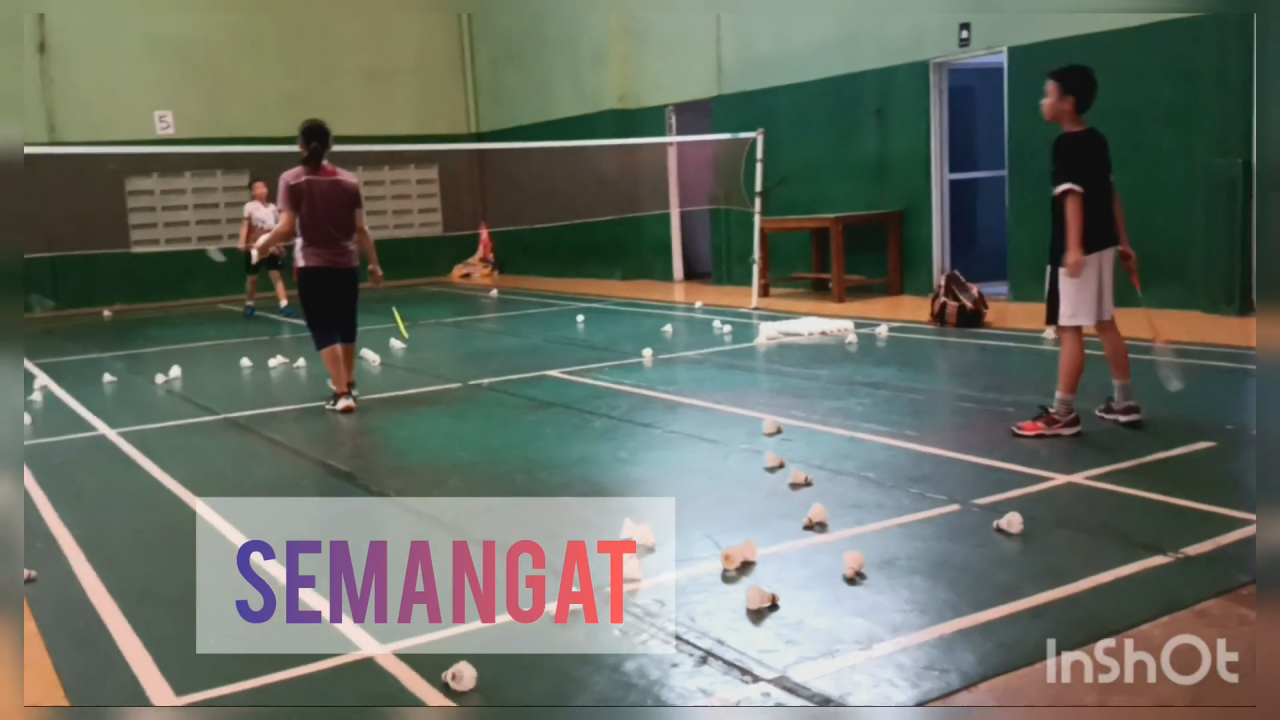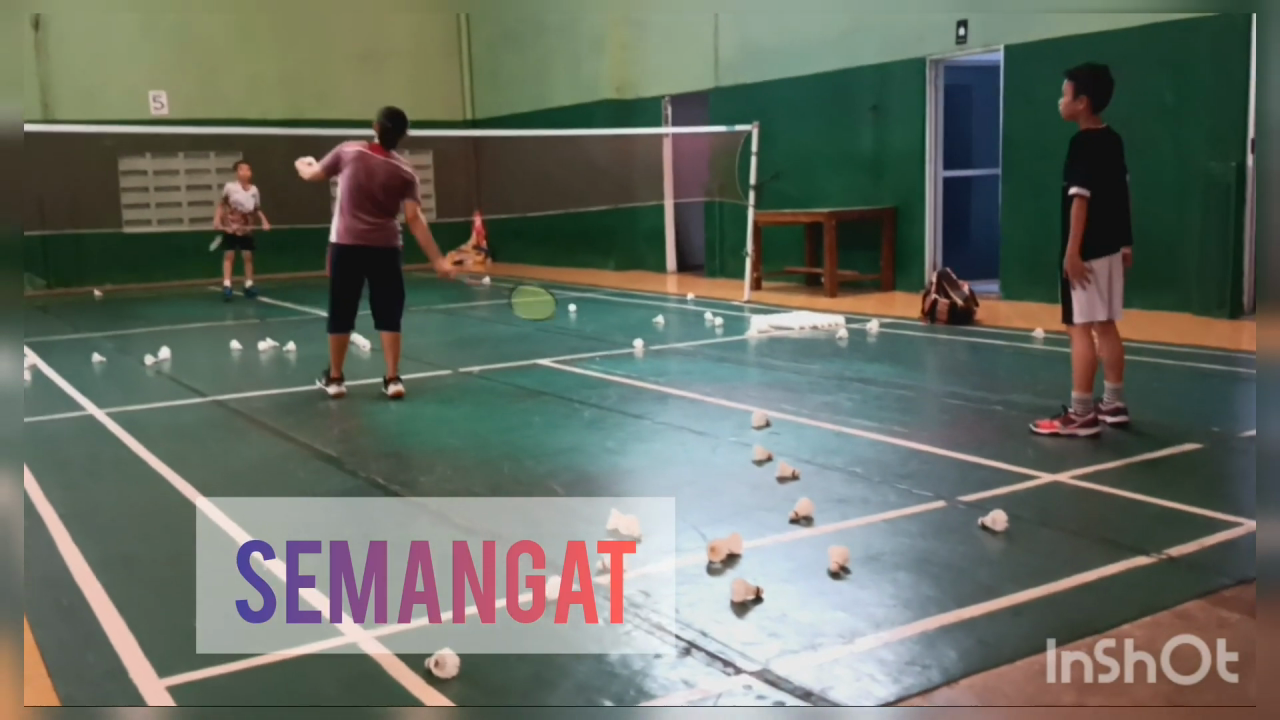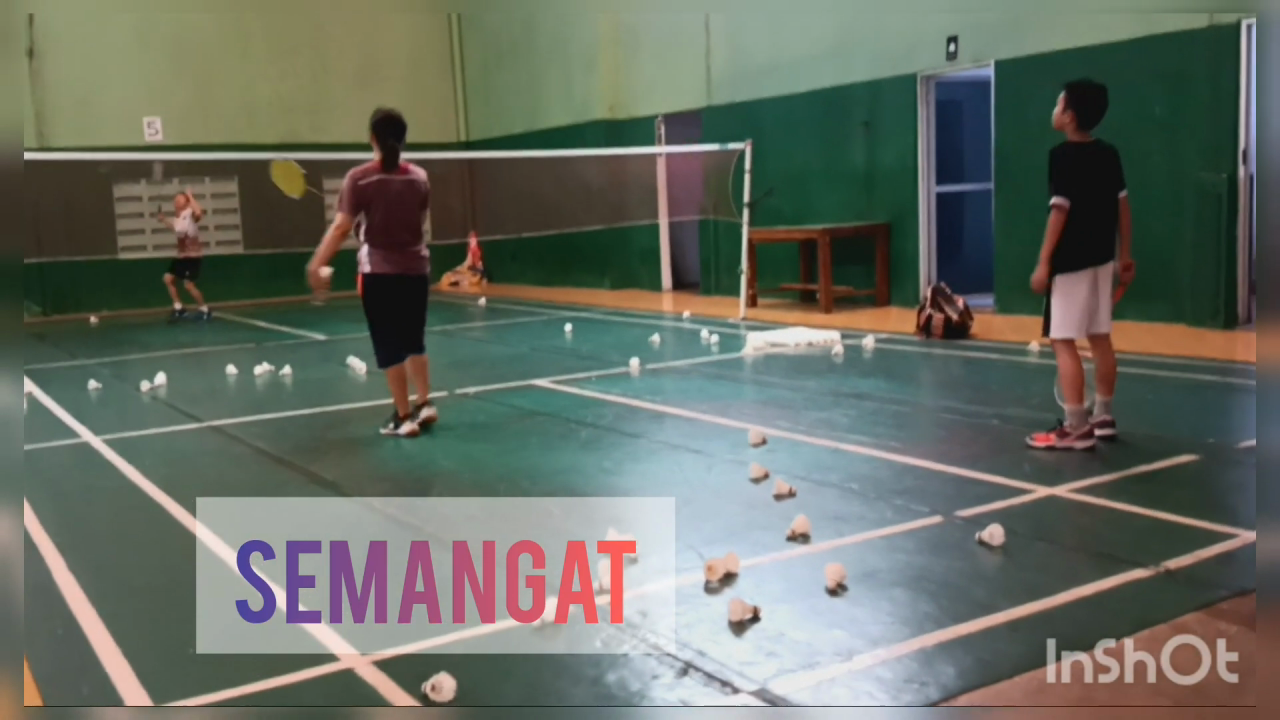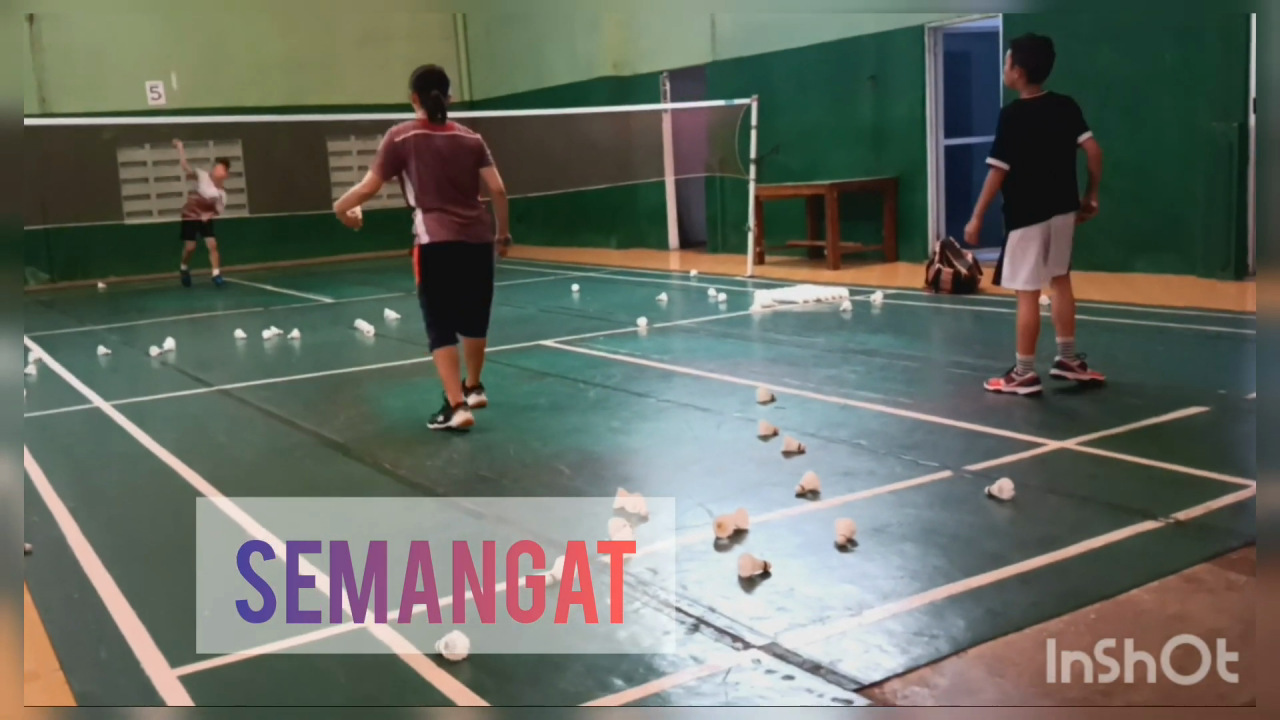
dt=1s
person 1, frame 1
left shoulder: (1067, 144)
right shoulder: (1097, 140)
left elbow: (1073, 196)
right elbow: (1111, 195)
left wrist: (1073, 246)
right wrist: (1124, 242)
left hip: (1083, 248)
right hip: (1103, 244)
left knee: (1069, 329)
right knee: (1105, 323)
left ankle: (1062, 414)
right ankle: (1124, 401)
person 1, frame 2
left shoulder: (1082, 143)
right shoulder: (1111, 140)
left elbow: (1080, 200)
left wrist: (1071, 251)
right wrist: (1125, 244)
left hip: (1088, 251)
right hip: (1111, 246)
left knee: (1080, 329)
right knee: (1105, 325)
left ankle: (1081, 414)
right ankle: (1114, 404)
person 1, frame 3
left shoulder: (1063, 154)
right shoulder: (1109, 154)
left elbow: (1060, 210)
right elbow: (1122, 207)
left wrist: (1043, 262)
right wrist: (1124, 255)
left hip: (1072, 262)
right hip: (1101, 258)
left knee: (1064, 342)
right knee: (1099, 338)
left ankle: (1076, 427)
right ankle: (1103, 417)
person 1, frame 4
left shoulder: (1012, 115)
right shoulder: (1066, 106)
left elbow: (998, 171)
right elbow: (1094, 151)
left wrist: (977, 217)
right wrist: (1091, 195)
left hip: (1027, 214)
right hip: (1063, 208)
left knee: (1026, 293)
right knee: (1060, 280)
left ankle: (1024, 373)
right ankle: (1067, 358)
person 2, frame 1
left shoulder: (291, 180)
right shoulder: (348, 180)
left elbow: (287, 228)
right elbow: (361, 228)
left wrist: (264, 244)
right wrist: (374, 264)
left hip: (312, 265)
right hip: (346, 264)
left knee: (325, 330)
right knee: (346, 327)
left ankle: (342, 395)
right ankle: (347, 384)
person 2, frame 2
left shoulder: (350, 150)
right shoulder: (404, 171)
left elbow: (313, 174)
right elbow: (414, 218)
left wrist: (301, 164)
right wrist: (437, 258)
left hip: (347, 244)
right hip: (386, 246)
left knee: (341, 313)
right knee: (388, 315)
left ankle: (334, 379)
right ankle: (393, 379)
person 2, frame 3
left shoulder: (359, 178)
right shoulder: (419, 177)
left elbow: (341, 227)
left wrist: (317, 264)
left hip: (378, 271)
right hip: (416, 269)
left knee: (389, 344)
right knee: (414, 340)
left ankle: (404, 417)
right ankle: (424, 403)
person 2, frame 4
left shoulder: (401, 137)
right shoulder: (470, 138)
left elbow: (369, 186)
right elbow: (497, 189)
left wrist: (341, 207)
right wrist: (503, 231)
left hip: (436, 241)
right hip: (478, 239)
left knee: (439, 324)
right knee: (474, 318)
left ankle: (456, 405)
right ankle: (474, 388)
